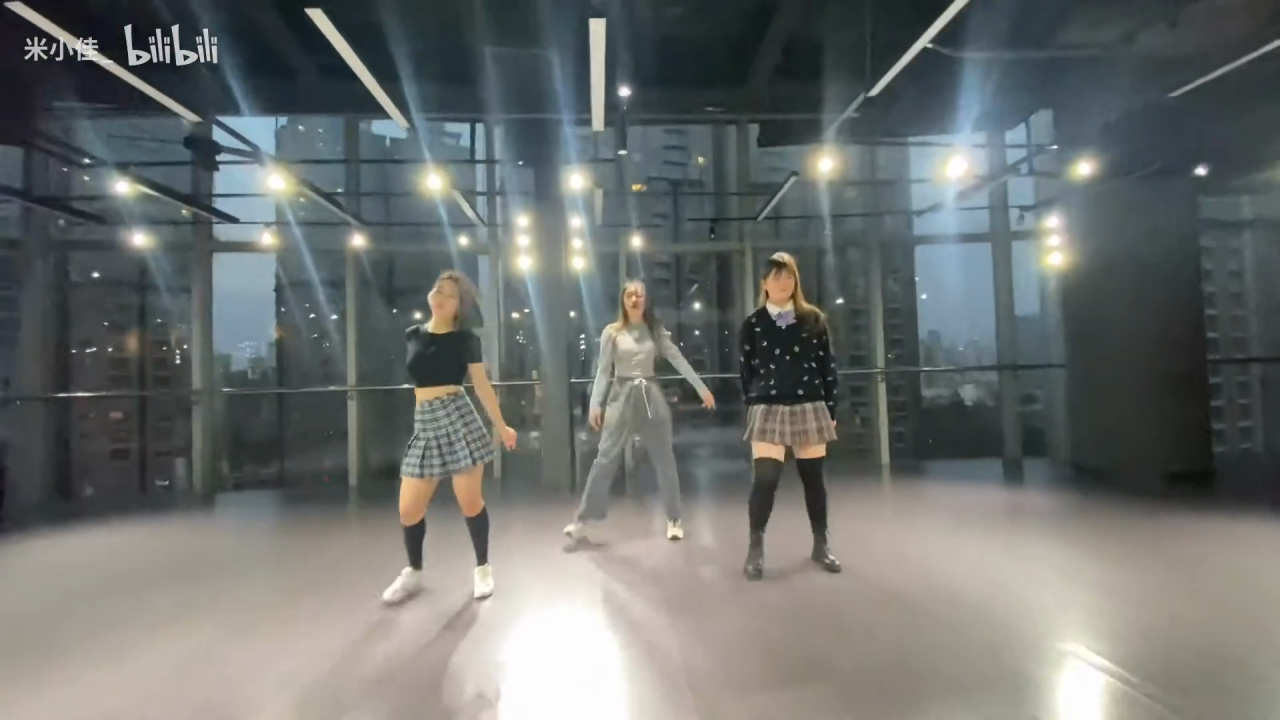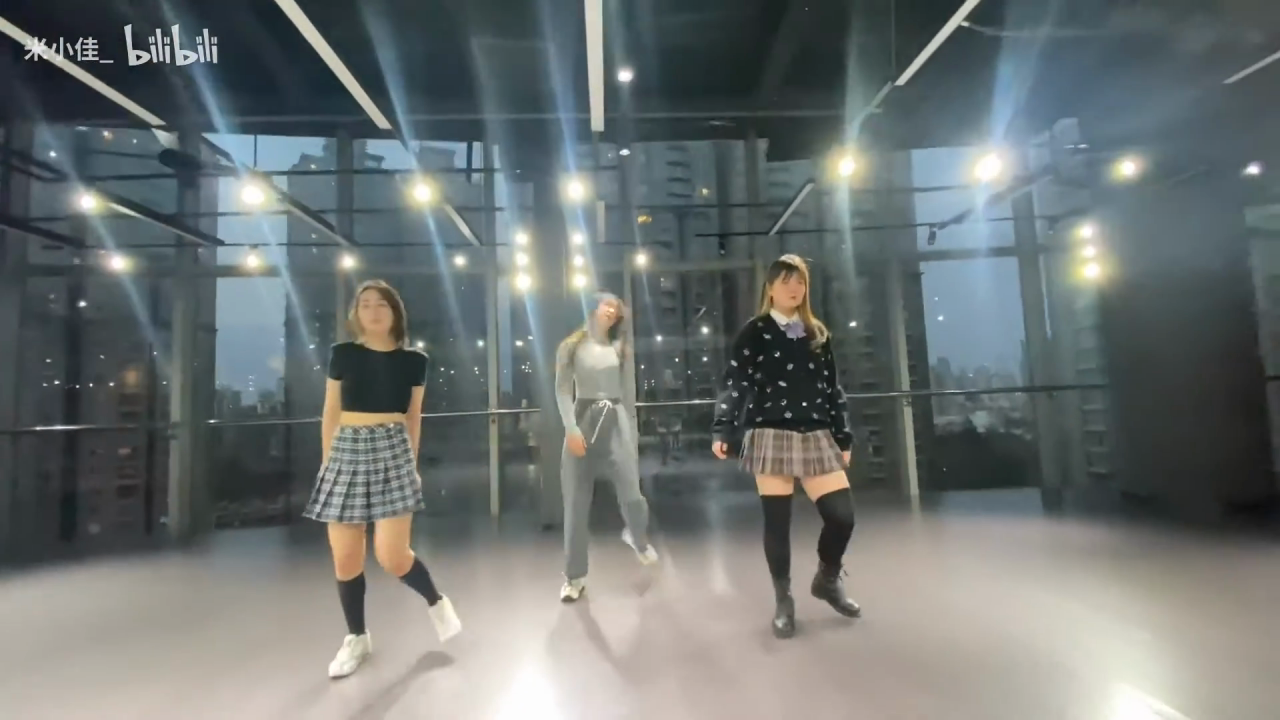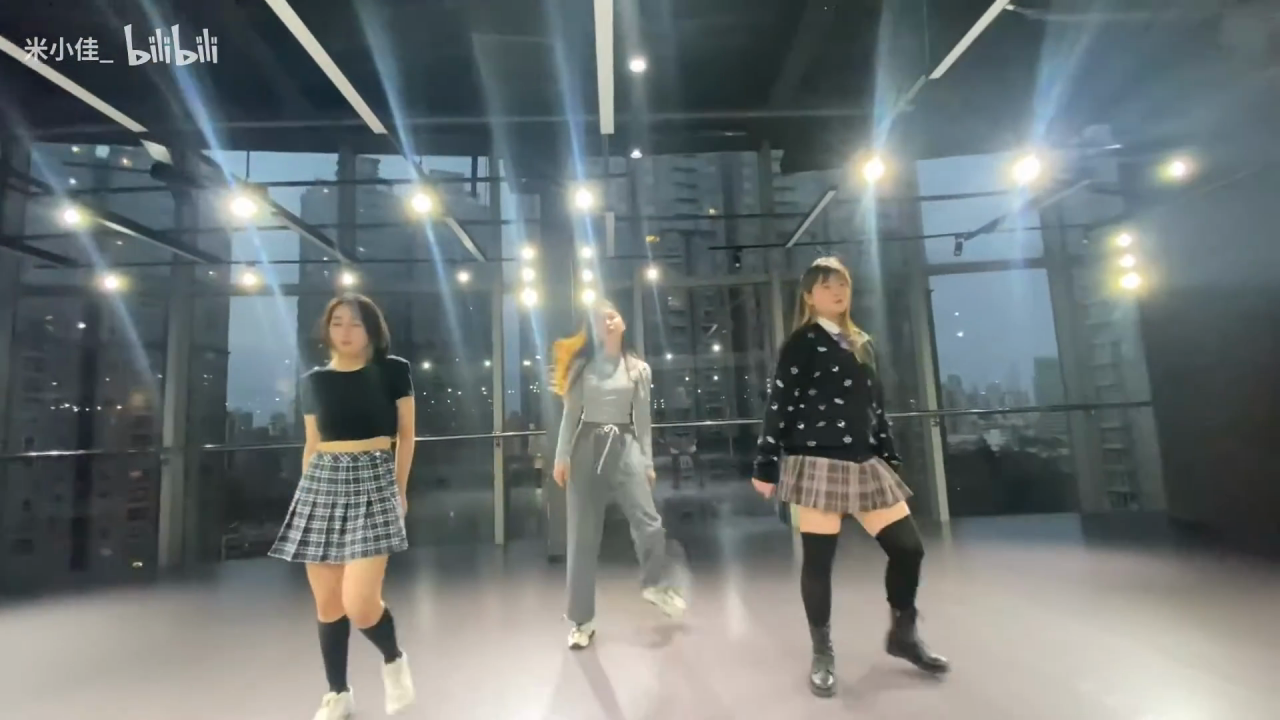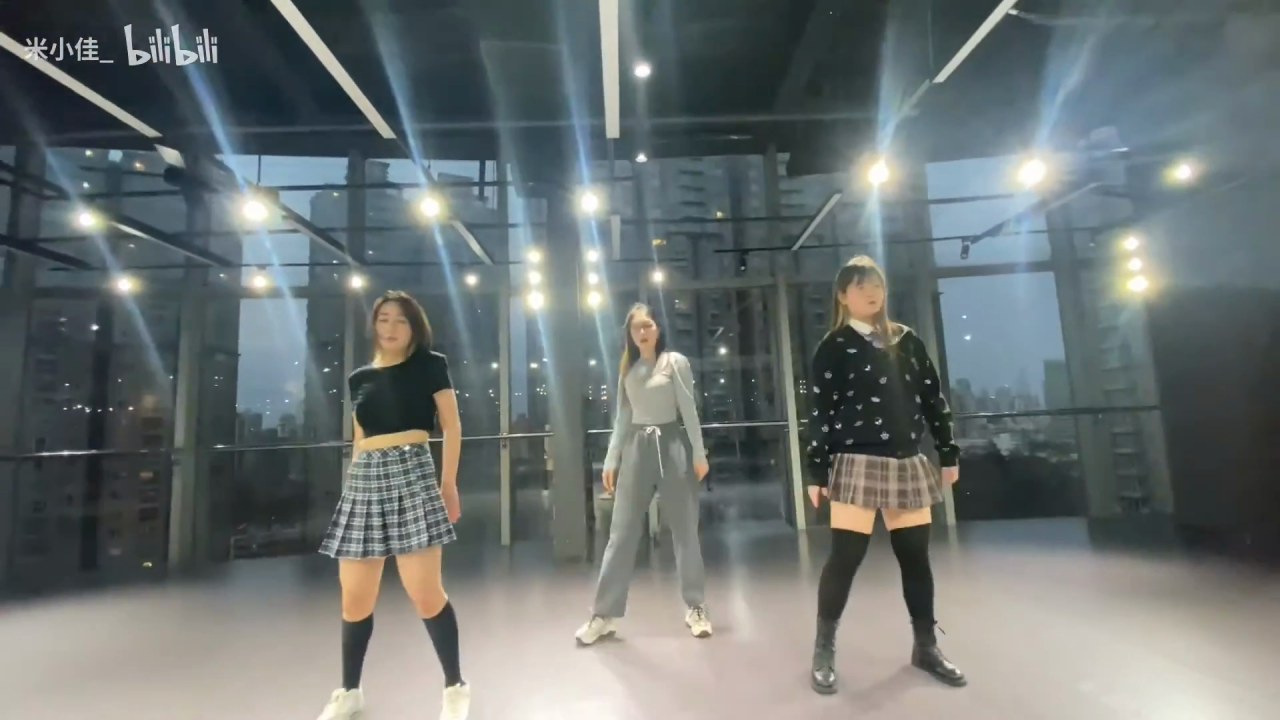
dt=0.4s
person 1, frame 1
left shoulder: (813, 318)
right shoulder: (752, 324)
left elbow: (827, 366)
right elbow: (747, 371)
left wrist: (830, 409)
right wrist: (757, 403)
left hip: (809, 408)
right hip: (768, 410)
left knee: (814, 479)
right knee: (765, 479)
left ankle: (820, 546)
right ankle: (755, 549)
person 1, frame 2
left shoulder: (817, 333)
right shoulder: (755, 332)
left elbow: (832, 387)
right elbow: (734, 383)
left wrist: (843, 437)
right wrist: (722, 430)
left hip: (816, 435)
right hip: (770, 435)
left knee: (841, 516)
right knee: (777, 521)
left ankle: (828, 579)
right ankle: (784, 603)
person 1, frame 3
left shoulder: (862, 344)
right shoulder: (802, 343)
right elbow: (780, 405)
left wrist: (889, 458)
right wrist: (766, 465)
left hip: (866, 463)
right hip: (817, 463)
left knee: (908, 547)
right knee: (818, 560)
left ankle: (903, 632)
right ankle: (822, 655)
person 1, frame 4
left shoulder: (906, 340)
right shoulder: (834, 347)
left elbow: (932, 396)
right elbow: (823, 410)
left wrist: (947, 452)
right wrist: (819, 472)
left hip: (909, 461)
right hip: (858, 462)
left knee: (916, 557)
right knee: (845, 557)
left ankle: (926, 647)
person 2, frame 1
left shoulder: (465, 338)
right shoulder: (413, 335)
left elbow: (482, 384)
left wrist: (501, 426)
left hip: (458, 418)
right hip: (424, 424)
left knee: (470, 502)
right knee: (409, 508)
left ankle: (482, 569)
right ankle: (413, 571)
person 2, frame 2
left shoulder: (414, 360)
right shoulder: (343, 354)
left elbow: (414, 415)
right elbow: (331, 411)
left wrist: (410, 462)
right wrist: (327, 461)
left hip: (392, 454)
right hip: (347, 453)
left knee: (392, 558)
right knee: (345, 559)
left ankle: (437, 602)
right ankle: (356, 638)
person 2, frame 3
left shoulder: (392, 371)
right shoulder: (314, 380)
left elbow: (406, 434)
right elbow: (312, 444)
left wrist: (399, 488)
right wrist: (305, 497)
left hip: (373, 482)
right hip: (321, 484)
left knee: (360, 606)
right knee: (328, 605)
person 2, frame 4
left shoulder: (430, 365)
right shoulder: (360, 379)
left elbow: (452, 427)
left wrist: (447, 483)
right wrist: (362, 479)
left hip: (412, 476)
right hip: (363, 481)
left knee: (425, 595)
right knee: (355, 599)
person 3, frame 1
left shoulder: (657, 332)
right shoulder: (612, 332)
left elbow: (678, 360)
right elbow: (603, 369)
left wrist: (701, 388)
right wrist: (595, 404)
left hip: (651, 395)
right hip: (622, 395)
left knee: (664, 458)
right knee: (606, 458)
left ankle: (674, 518)
right ankle: (583, 519)
person 3, frame 2
left shoulder: (620, 347)
right shoulder: (571, 347)
right elbow: (563, 391)
left wrist: (629, 426)
right wrist: (571, 429)
left hip: (617, 419)
right hip: (585, 420)
left knee: (631, 496)
right knee: (577, 501)
left ankle: (637, 536)
right ankle: (574, 576)
person 3, frame 3
left shoulder: (639, 369)
right shoulder: (582, 365)
left elbow: (642, 418)
right elbow: (571, 412)
left wrist: (647, 461)
right wrist: (561, 456)
left hip: (624, 447)
right hip: (588, 447)
left knee: (648, 524)
right knee: (583, 536)
person 3, frame 4
left shoulder: (675, 361)
right shoulder: (628, 370)
left elbow: (689, 410)
right elbow: (623, 419)
left wrist: (699, 453)
right wrist: (611, 461)
left hip: (670, 445)
right hip: (636, 449)
left knee: (685, 530)
right knee: (623, 533)
